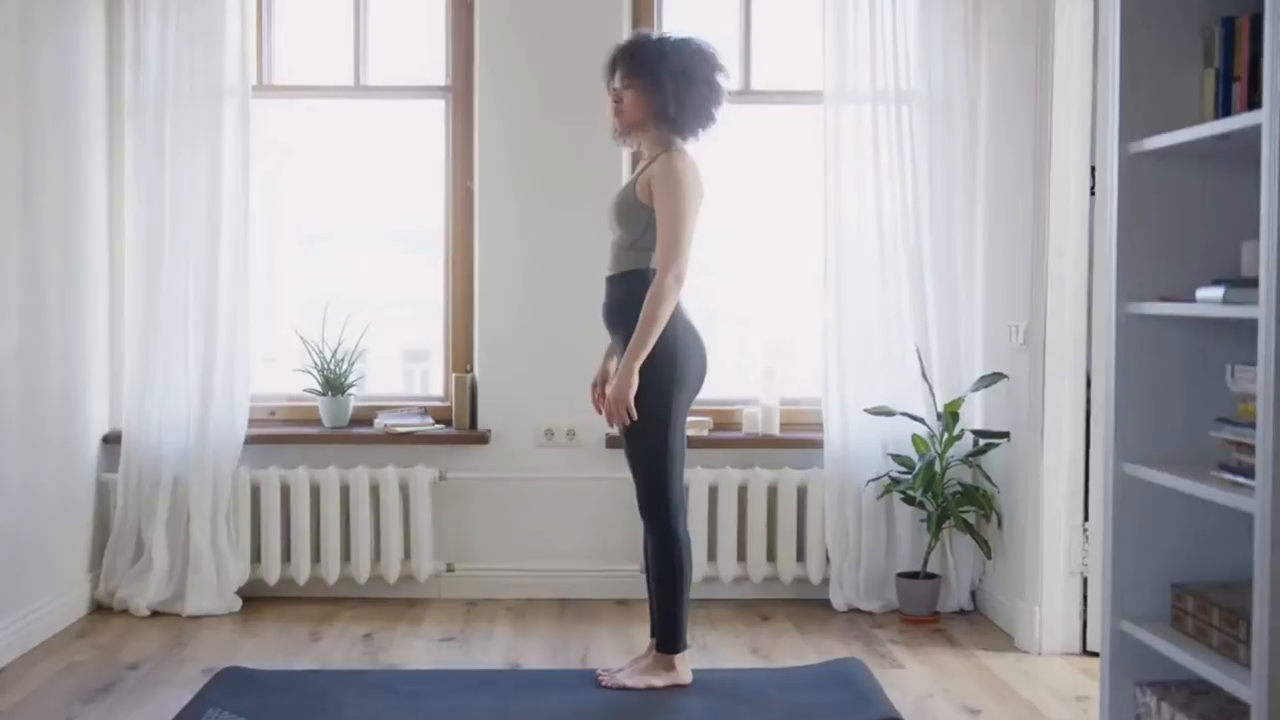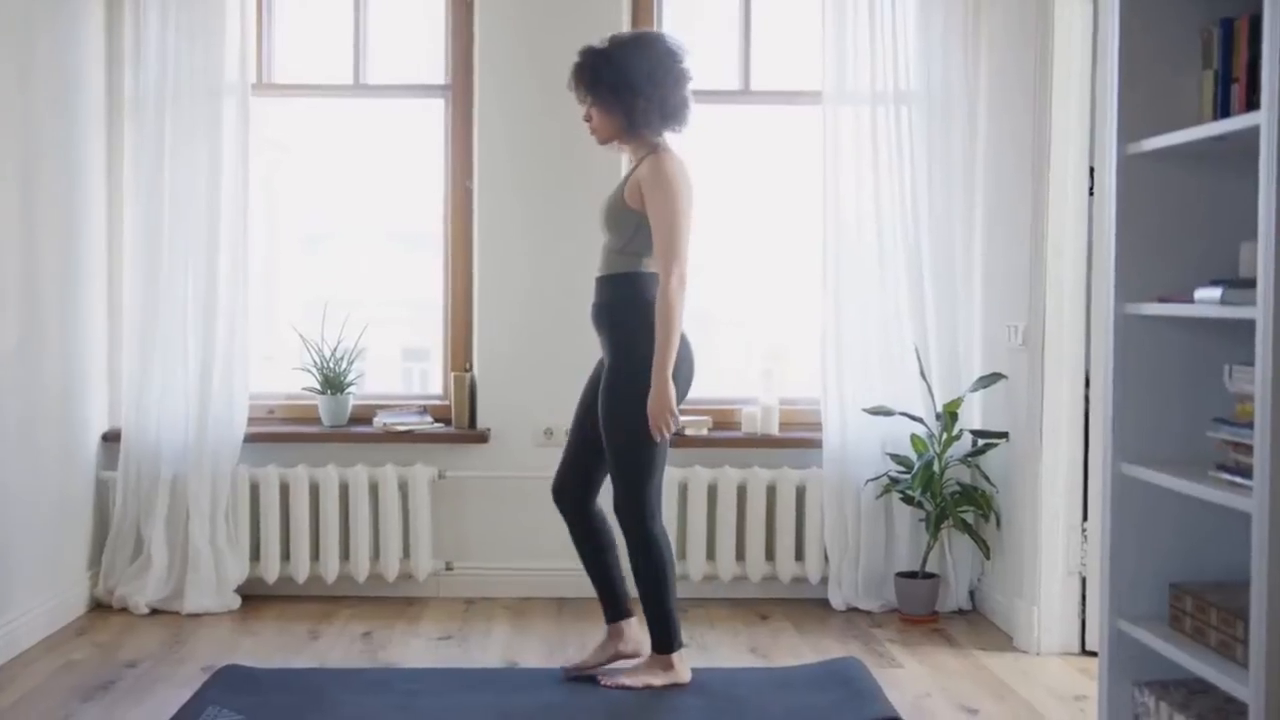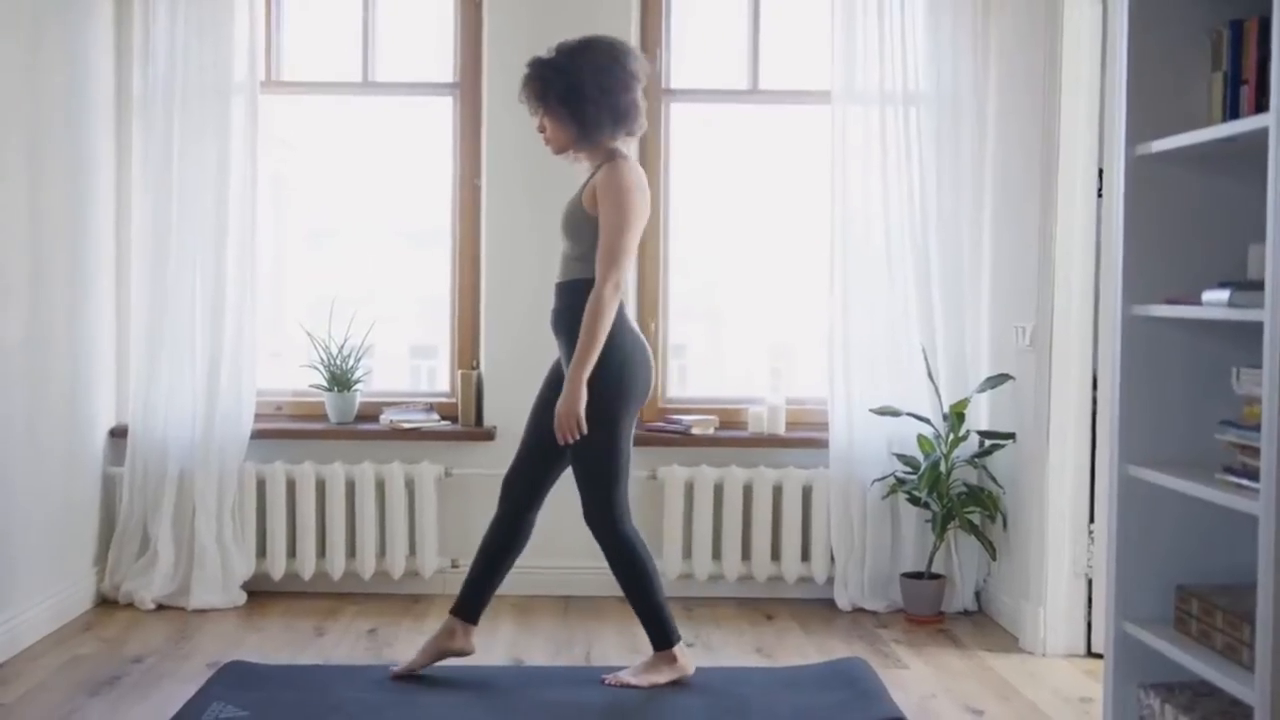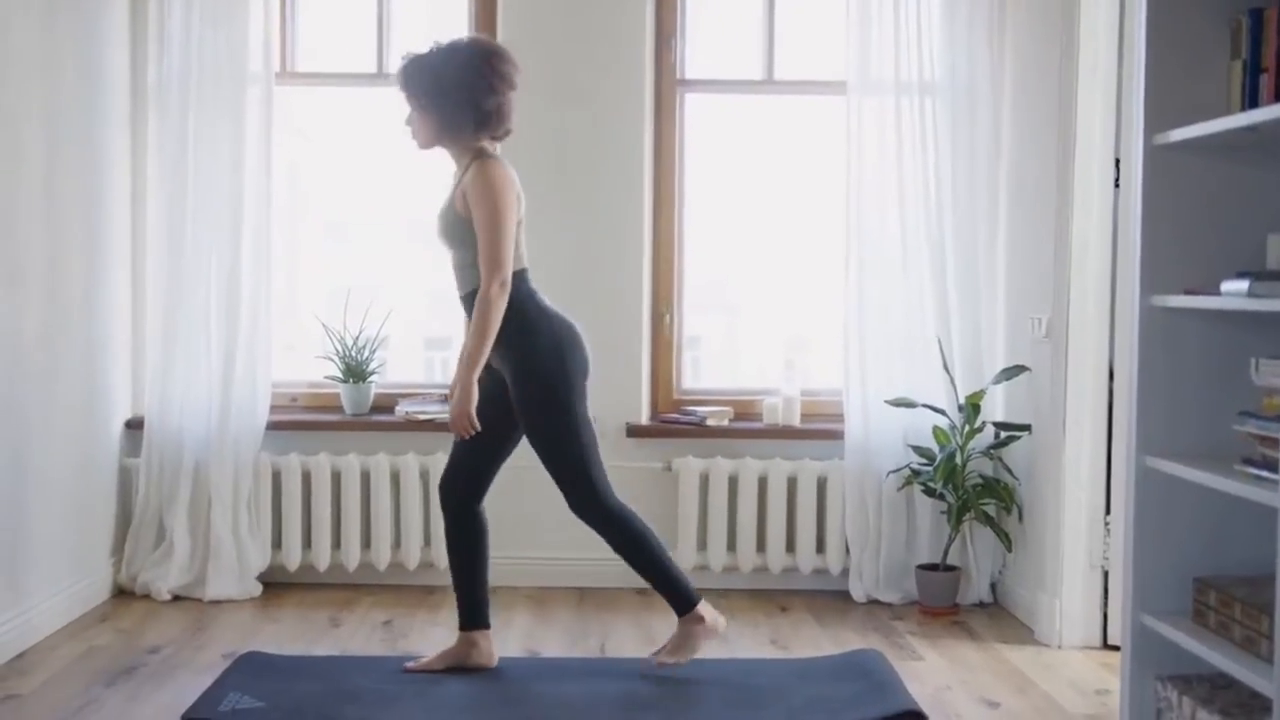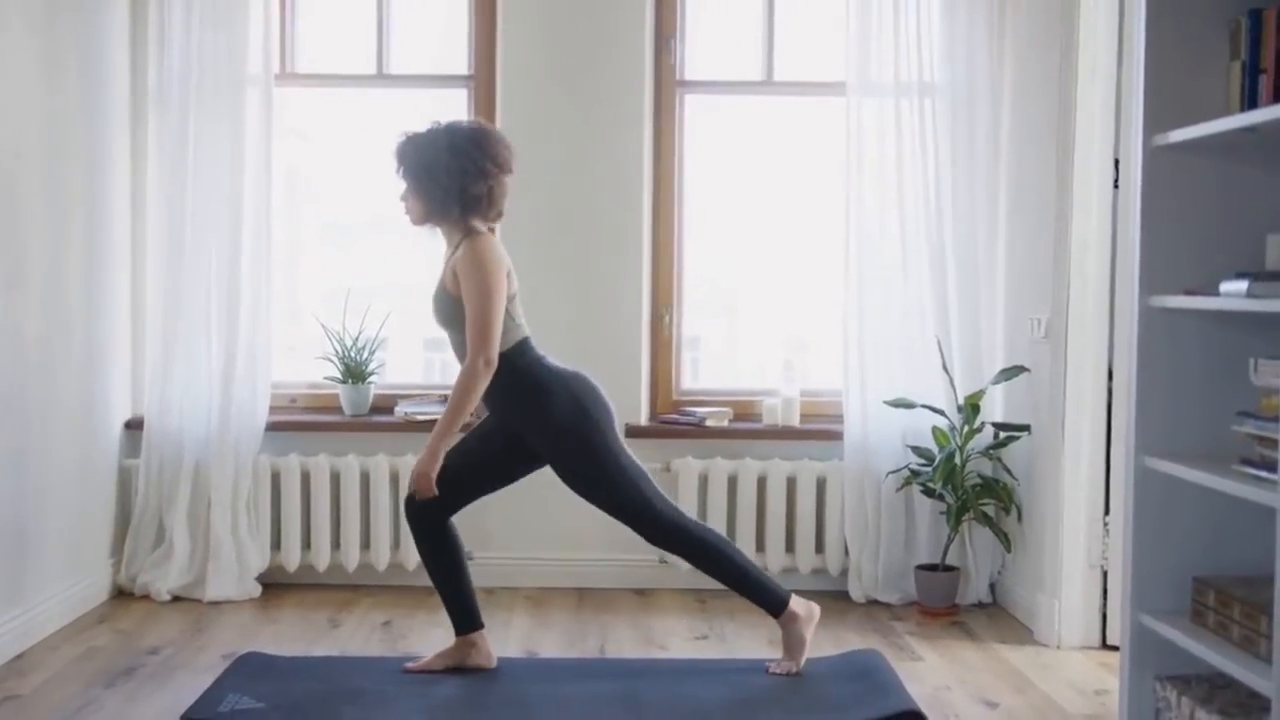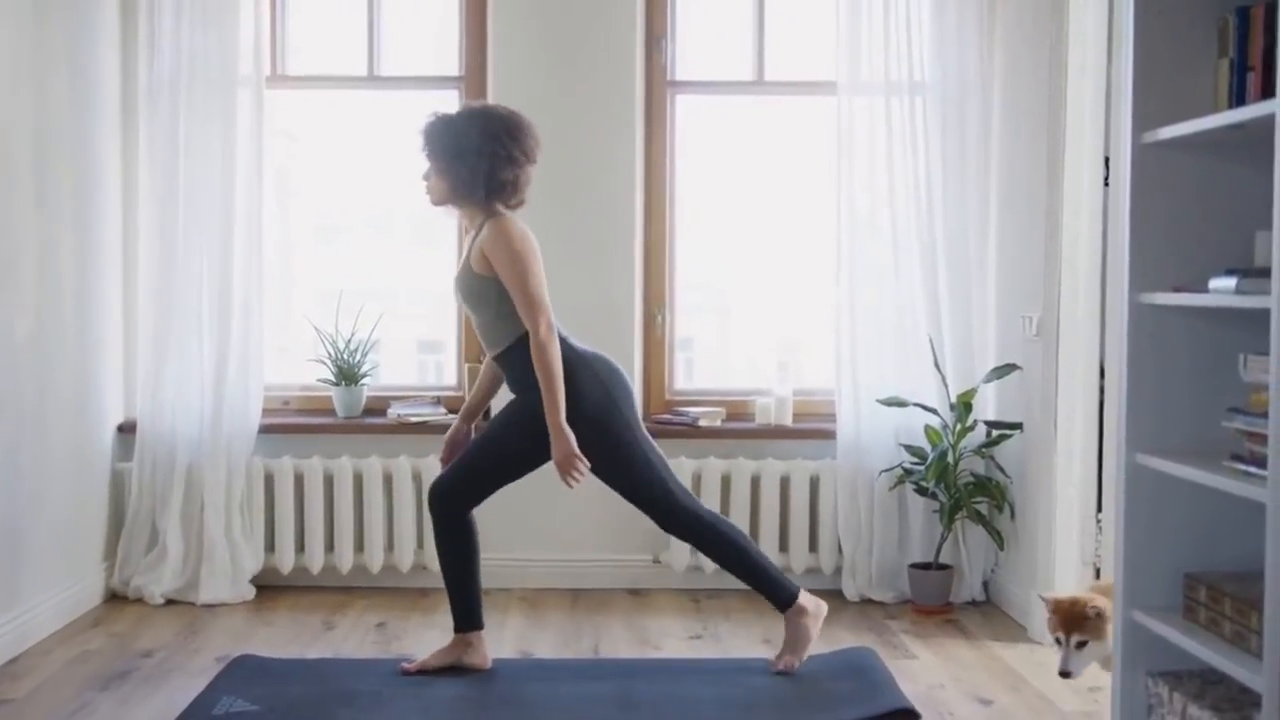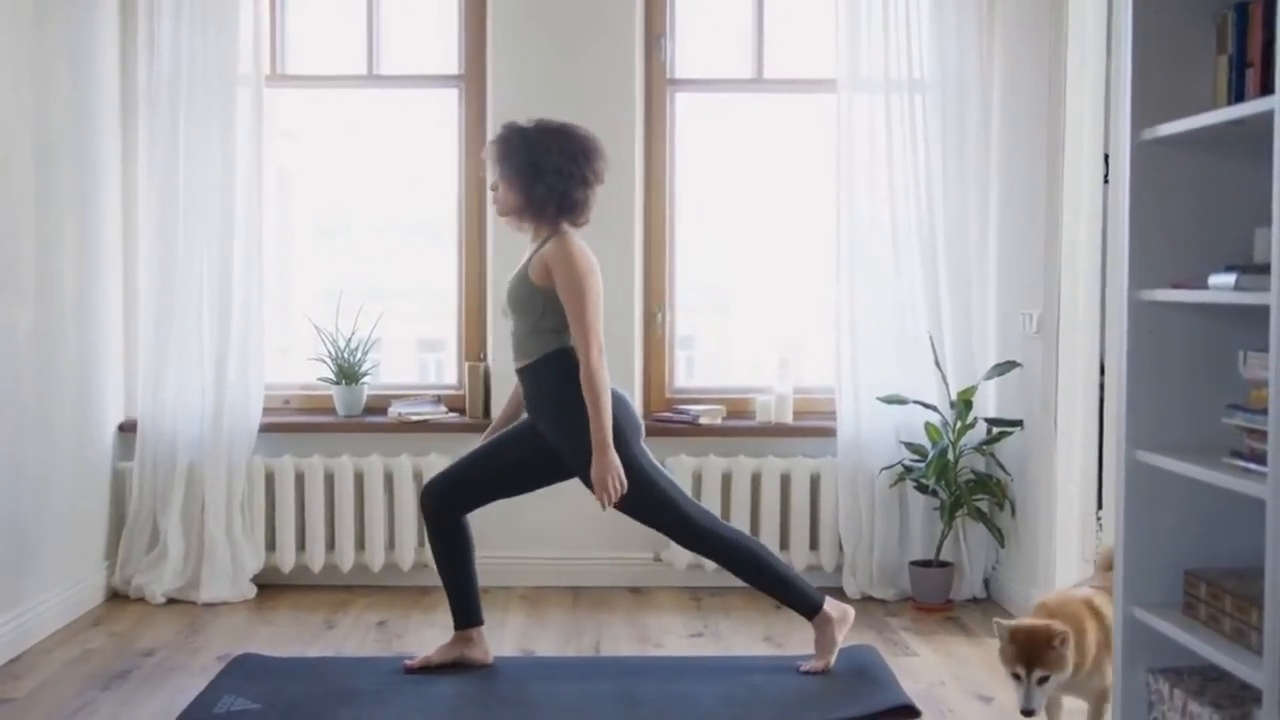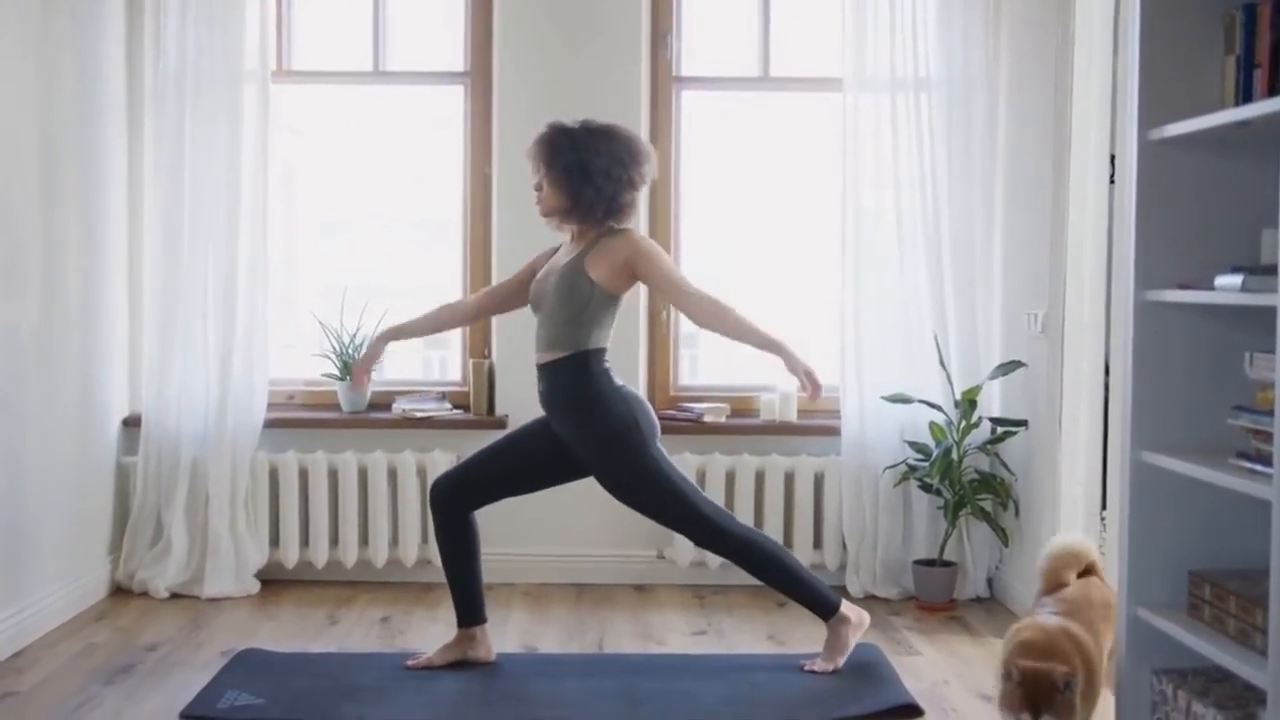
dt=0.5s
person 1, frame 1
left shoulder: (673, 165)
right shoulder: (649, 166)
left elbow: (669, 275)
left wrist: (631, 365)
right wrist: (610, 361)
left hip: (661, 353)
right hip: (644, 349)
left knee: (661, 507)
right knee: (654, 505)
left ankle: (672, 658)
right ankle: (659, 647)
person 1, frame 2
left shoulder: (662, 168)
right shoulder: (641, 168)
left elbow: (672, 277)
left wrist: (662, 377)
left hip: (646, 354)
right hip: (624, 353)
left knee: (636, 507)
right knee: (571, 492)
left ankle: (667, 657)
right ankle: (623, 631)
person 1, frame 3
left shoulder: (619, 175)
right shoulder: (601, 174)
left elbow: (609, 286)
left wrist: (577, 382)
left hip: (605, 362)
right hip: (583, 356)
left knee: (605, 512)
right knee: (519, 493)
left ankle: (670, 653)
right ankle: (459, 629)
person 1, frame 4
left shoulder: (488, 174)
right shoulder: (471, 173)
left elbow: (496, 283)
left wrist: (468, 381)
right wrist: (476, 370)
left hip: (541, 353)
right hip: (518, 356)
left knee: (590, 499)
right knee: (458, 491)
left ankle: (693, 615)
right ankle: (473, 641)
person 1, frame 5
left shoulder: (478, 252)
right shoulder: (464, 250)
left elbow: (482, 363)
right elbow: (483, 362)
left wrist: (434, 450)
right wrist: (446, 440)
left hip: (561, 412)
right hip: (526, 415)
left knee: (659, 522)
right knee: (422, 507)
left ankle: (790, 610)
right ankle: (470, 643)
person 1, frame 6
left shoulder: (501, 233)
right shoulder: (480, 235)
left elbow: (540, 331)
left wrist: (561, 429)
right wrist: (465, 421)
left hip: (583, 392)
right hip: (546, 396)
left knee: (674, 510)
right knee: (447, 495)
left ankle: (798, 607)
right ankle: (468, 643)
person 1, frame 7
left shoulder: (565, 251)
right shoulder: (541, 253)
left elbow: (591, 354)
left wrist: (605, 450)
right wrist: (493, 434)
left hip: (584, 419)
right hip: (552, 423)
left knee: (694, 528)
right knee: (440, 497)
left ankle: (825, 613)
right ankle: (469, 639)
person 1, frame 8
left shoulder: (622, 247)
right shoulder: (555, 258)
left elbow: (701, 305)
right elbow: (477, 304)
left wrist: (783, 351)
right wrist: (390, 334)
left hip: (605, 418)
right hip: (567, 421)
left knee: (709, 527)
right knee: (451, 494)
left ankle: (842, 616)
right ankle: (473, 637)
